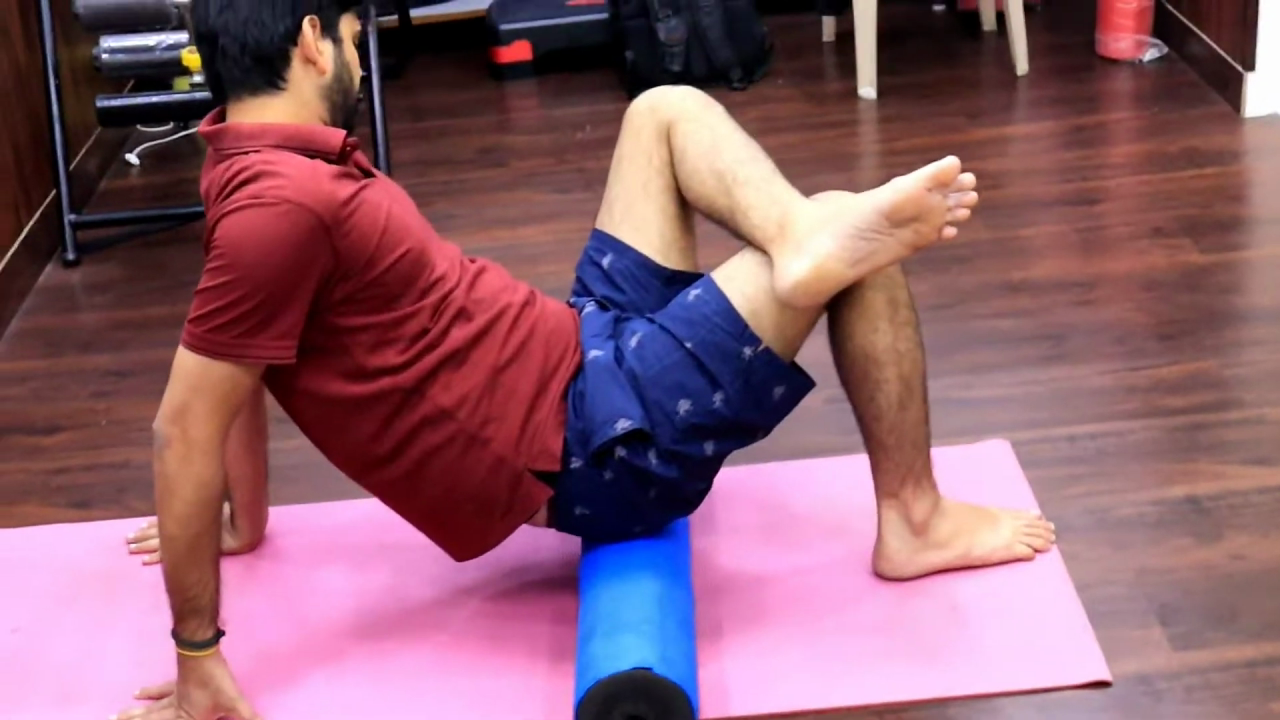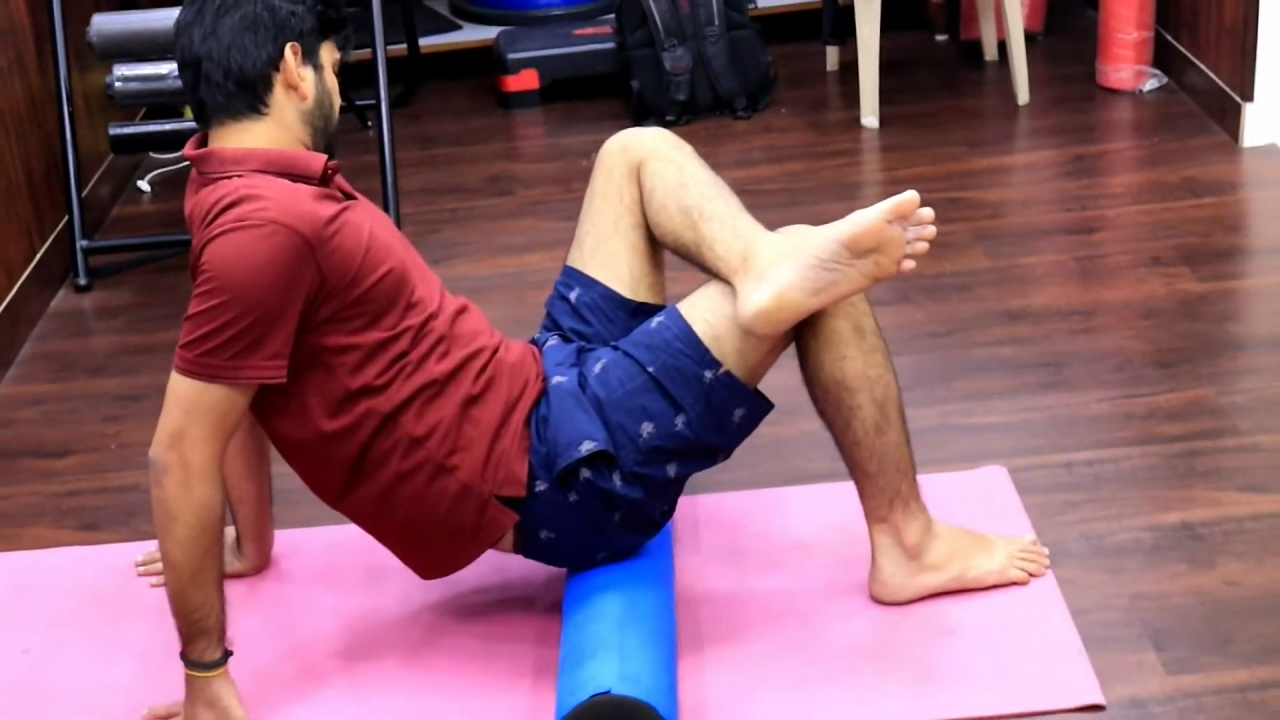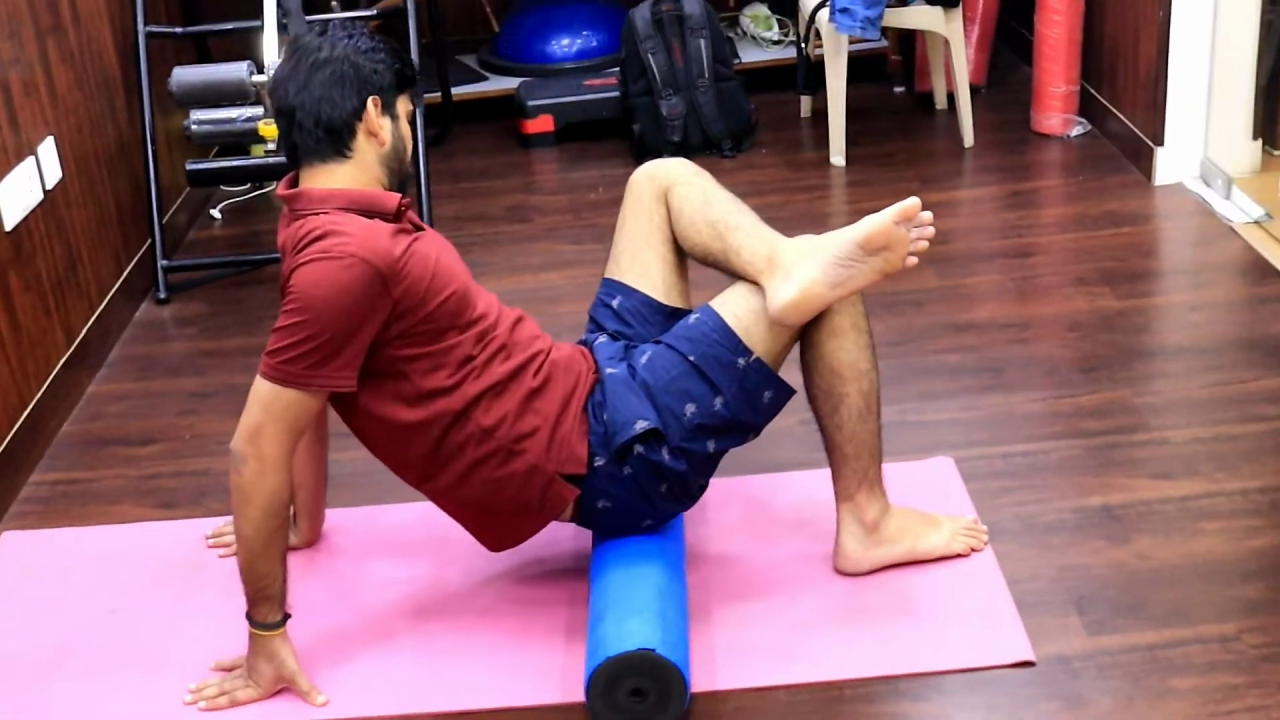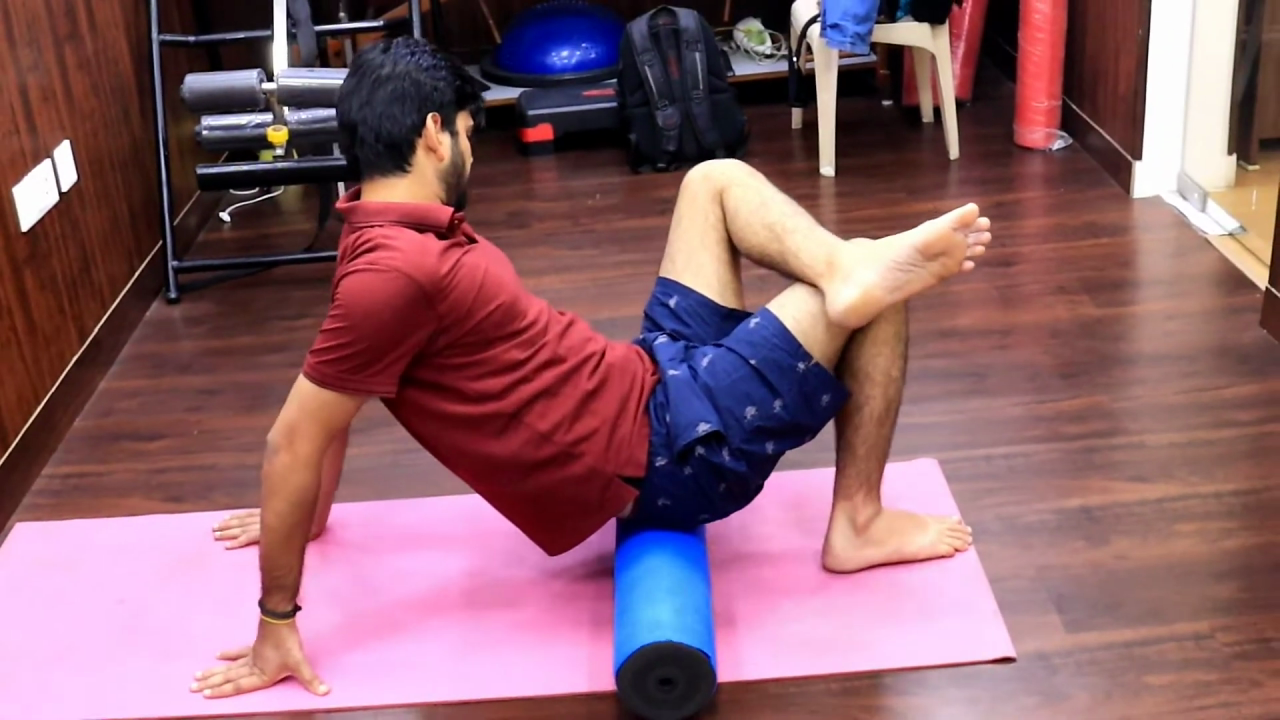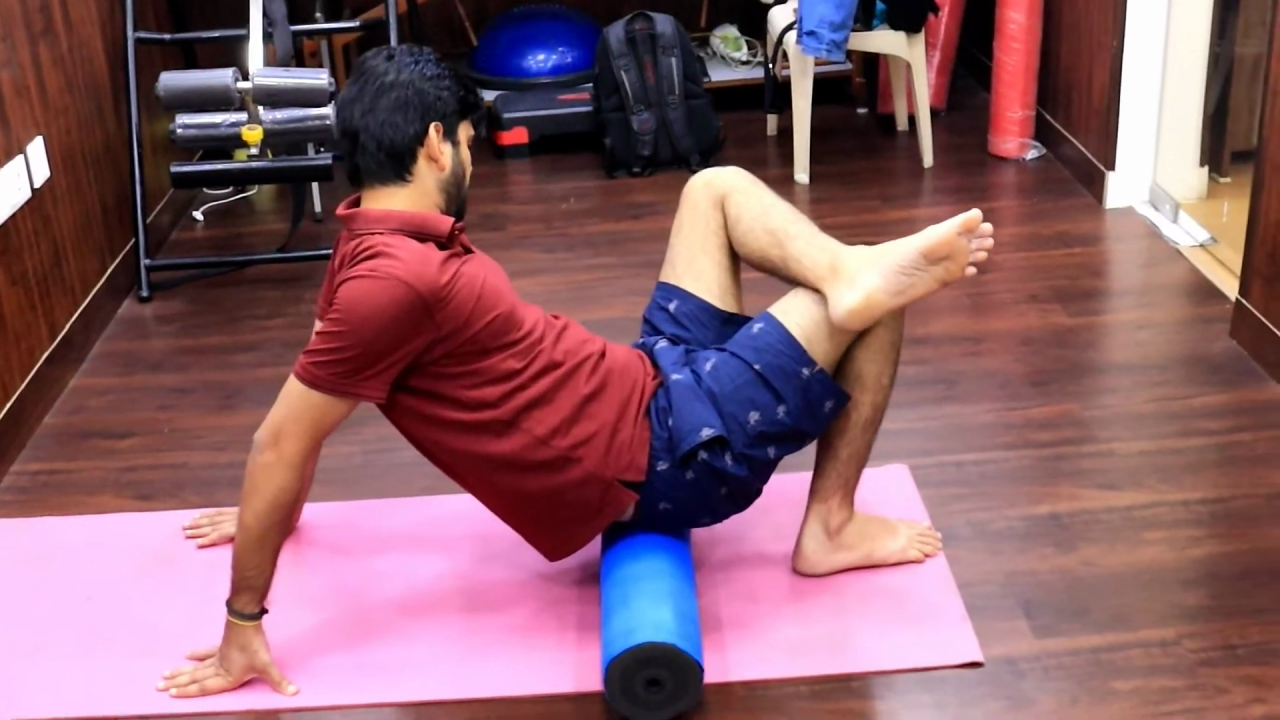
dt=0.5s
person 1, frame 1
left shoulder: (261, 162)
right shoulder: (285, 202)
left elbow: (241, 370)
right elbow: (186, 426)
left wrist: (246, 521)
left hip: (579, 356)
right hip: (590, 445)
left knee: (670, 112)
right knee: (848, 231)
left ankle: (800, 252)
right ankle: (917, 521)
person 1, frame 2
left shoulder: (247, 190)
right shoulder: (268, 225)
left elbow: (245, 398)
right elbow: (182, 455)
left wrist: (252, 543)
left hip: (551, 386)
right hip: (555, 471)
left knee: (638, 153)
right knee: (818, 279)
left ankle: (764, 272)
right ankle: (908, 541)
person 1, frame 3
left shoulder: (328, 222)
right shoulder: (349, 256)
left elbow: (303, 395)
right elbow: (257, 446)
left wrist: (306, 521)
right wrist: (267, 634)
left hip: (600, 382)
right hip: (613, 449)
left knee: (664, 179)
right knee: (828, 287)
left ankle: (792, 267)
right ankle: (868, 521)
person 1, frame 4
left shoulder: (389, 234)
right shoulder: (398, 271)
left elbow: (329, 386)
right elbow: (293, 442)
right wrist: (276, 627)
left hip: (652, 381)
right hip: (669, 449)
left knee: (716, 181)
right knee: (874, 295)
left ankle: (846, 268)
right ankle: (861, 521)
person 1, frame 5
left shoulder: (378, 238)
right shoulder: (398, 279)
left elbow: (316, 366)
right elbow: (280, 440)
right wrist: (242, 627)
left hip: (651, 385)
right hip: (670, 449)
left knee: (719, 186)
right knee: (874, 298)
left ankle: (849, 270)
right ankle: (834, 527)
